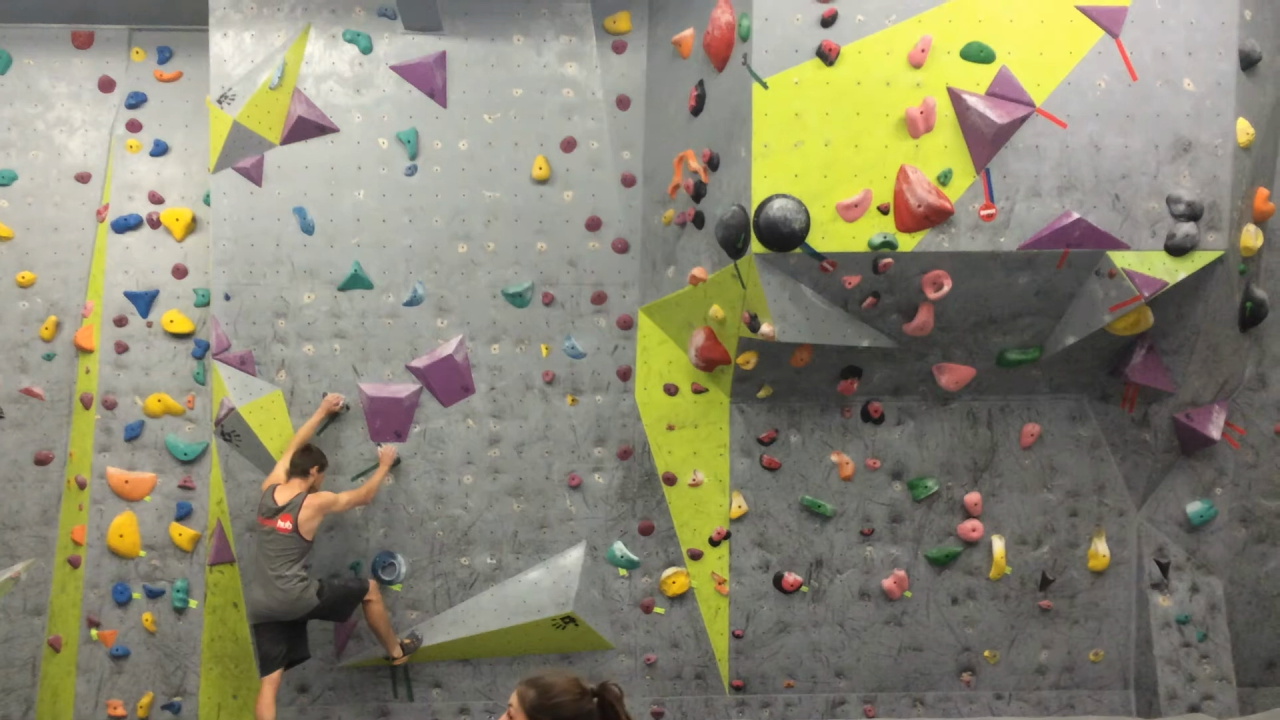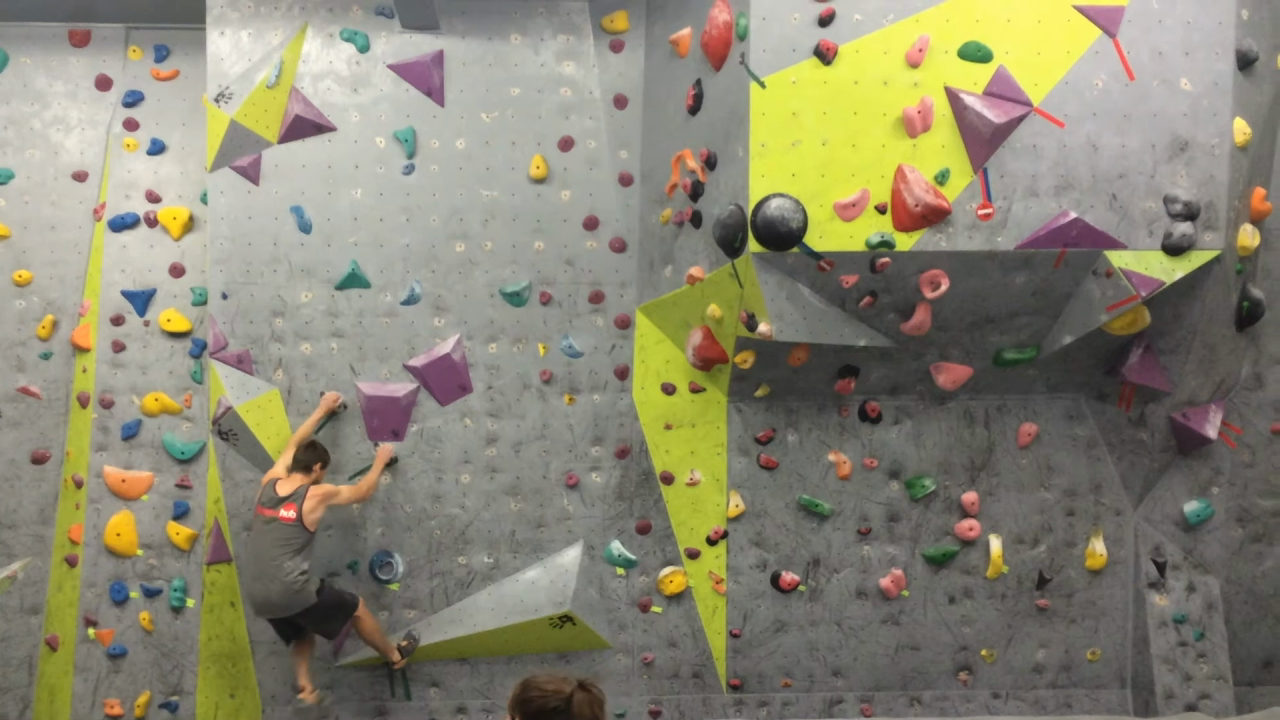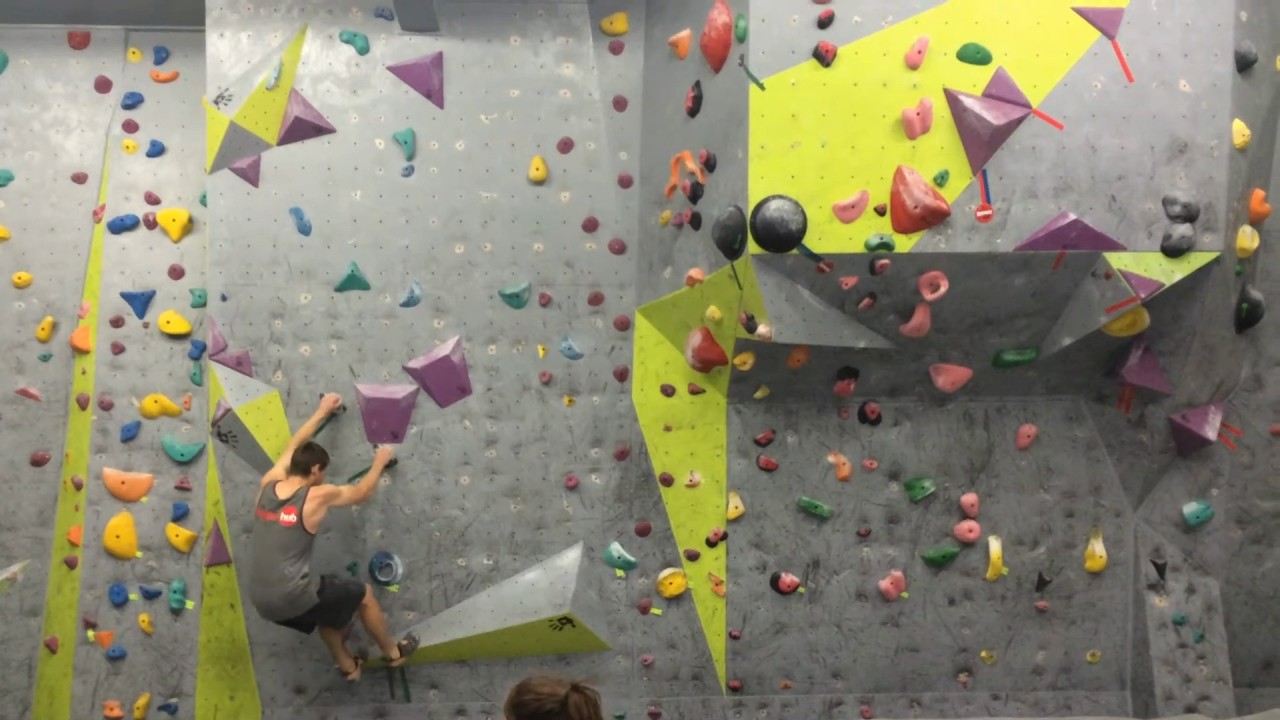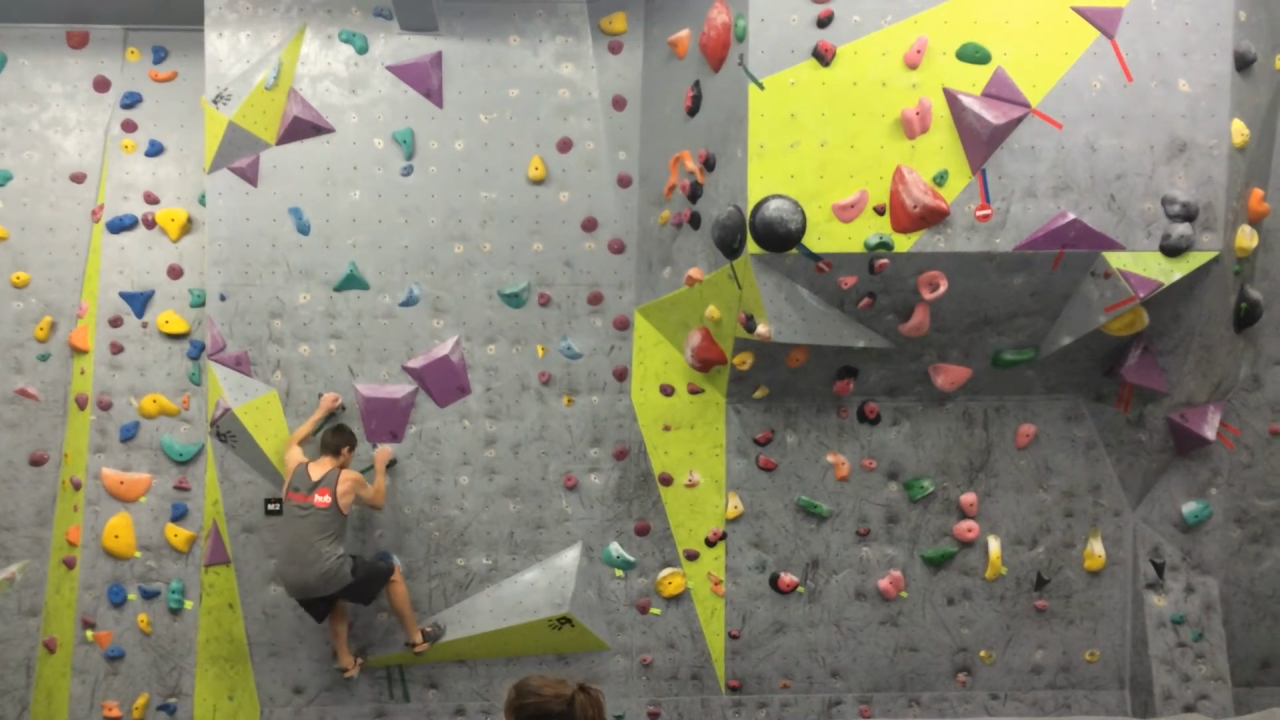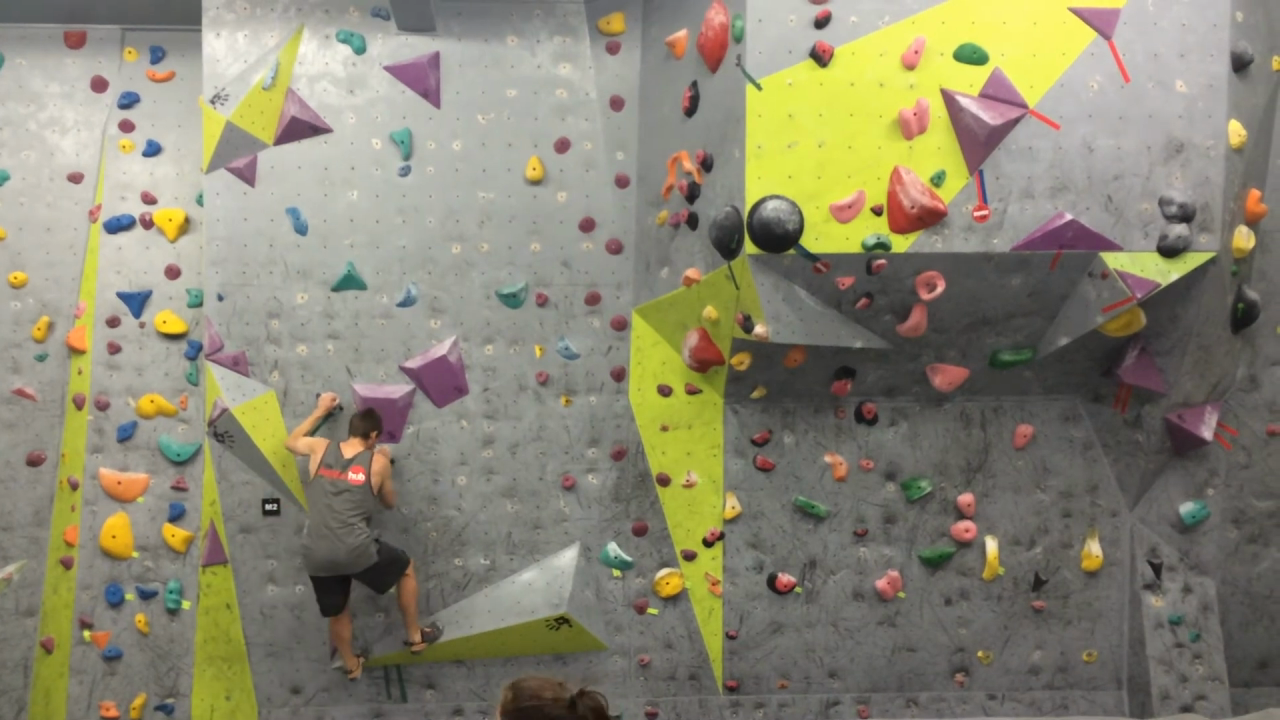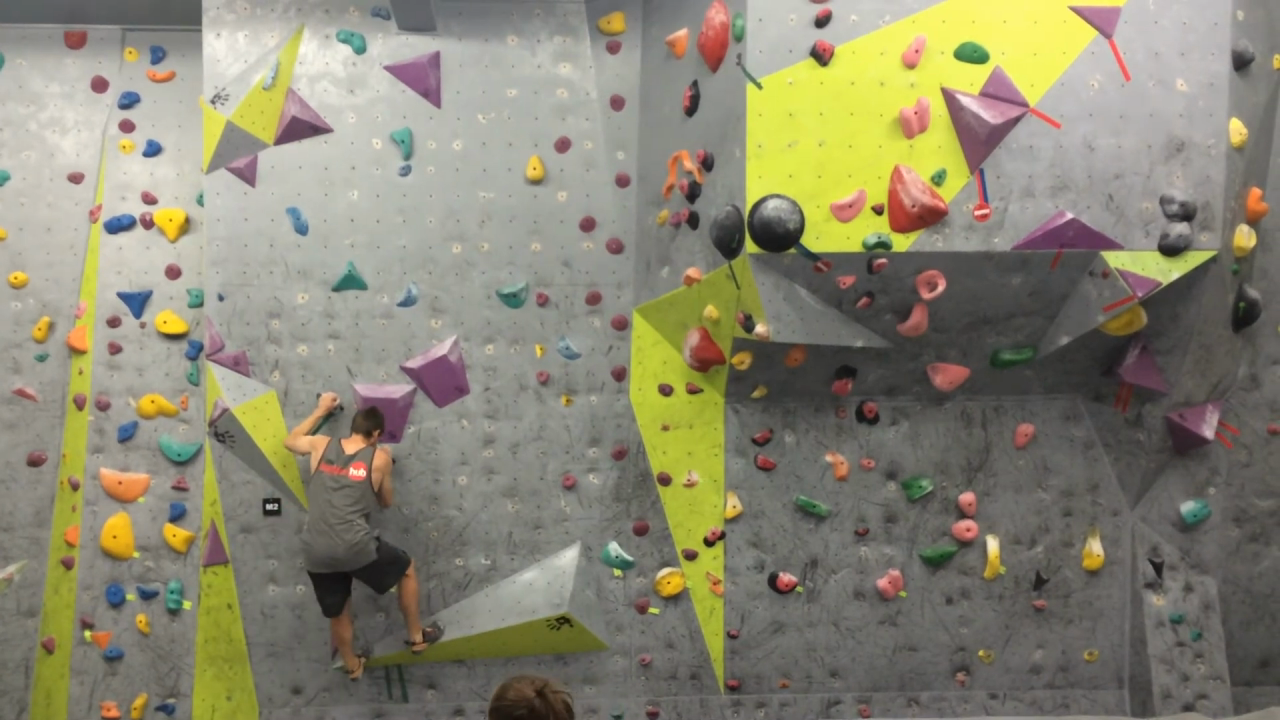
dt=0.5s
person 1, frame 1
left shoulder: (269, 488)
right shoulder: (316, 503)
left elbow: (293, 449)
right elbow: (364, 496)
left wrist: (322, 412)
right wrist: (384, 464)
left hip: (260, 605)
right hip: (295, 598)
left knee: (270, 681)
right knee: (369, 590)
right ankle: (395, 650)
person 1, frame 2
left shoulder: (270, 482)
right shoulder: (318, 496)
left elbow: (293, 446)
right elbow: (362, 492)
left wrist: (321, 411)
right wrist: (380, 462)
left hip: (258, 597)
right hip: (290, 592)
left knee: (304, 626)
right knee: (356, 609)
left ankle: (304, 684)
right ankle: (394, 656)
person 1, frame 3
left shoulder: (268, 484)
right shoulder: (317, 496)
left elbow: (294, 448)
right elbow: (362, 492)
left wrist: (322, 412)
right wrist: (379, 462)
left hip: (261, 599)
right hip: (292, 596)
left knee: (327, 607)
right knee: (364, 595)
left ankle: (347, 665)
right ankle: (393, 652)
person 1, frame 4
left shoulder: (295, 468)
right shoulder: (349, 479)
left elbow: (292, 443)
right elbow: (378, 502)
left wrist: (321, 412)
right wrist: (380, 466)
left hip: (291, 579)
right hip: (326, 574)
left knee: (335, 602)
right knee: (392, 574)
left ankle: (347, 663)
right ankle: (416, 637)
person 1, frame 5
left shoulder: (320, 449)
right shoulder: (378, 462)
left elbow: (291, 441)
right elbow: (389, 502)
left wrist: (321, 411)
left hip: (315, 555)
right hip: (355, 550)
left knee: (337, 610)
right knee: (406, 569)
left ankle: (351, 665)
right ankle: (415, 636)
person 1, frame 6
left shoulder: (321, 446)
right shoulder: (380, 457)
left elbow: (290, 440)
right elbow: (385, 502)
left wrist: (321, 411)
left hip: (315, 552)
right hip: (355, 548)
left knee: (338, 612)
right knee: (407, 570)
left ankle: (351, 665)
right ankle: (416, 636)
